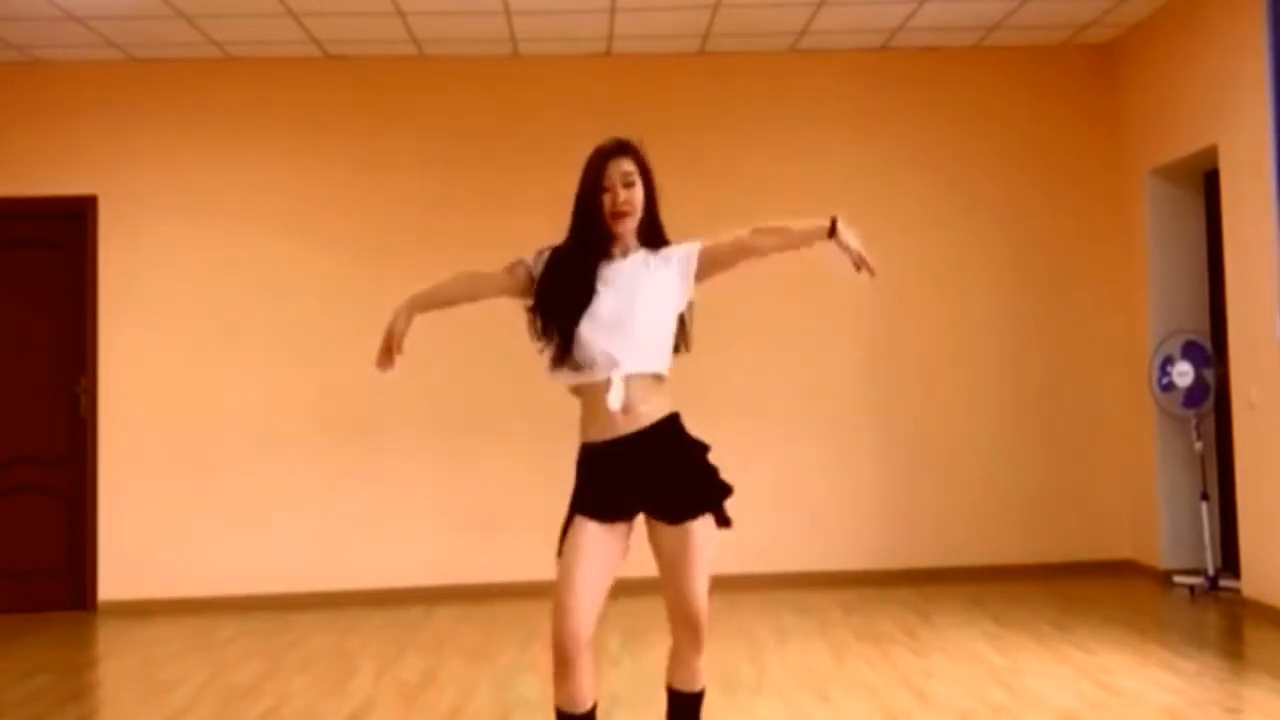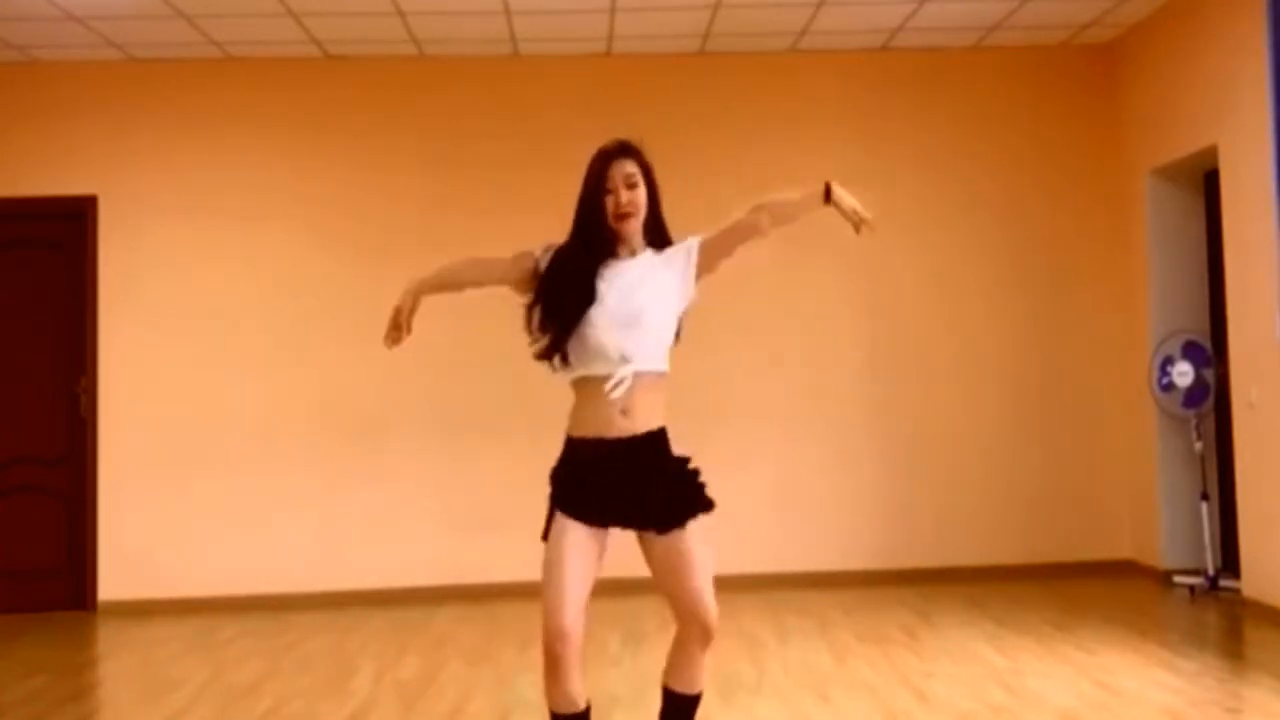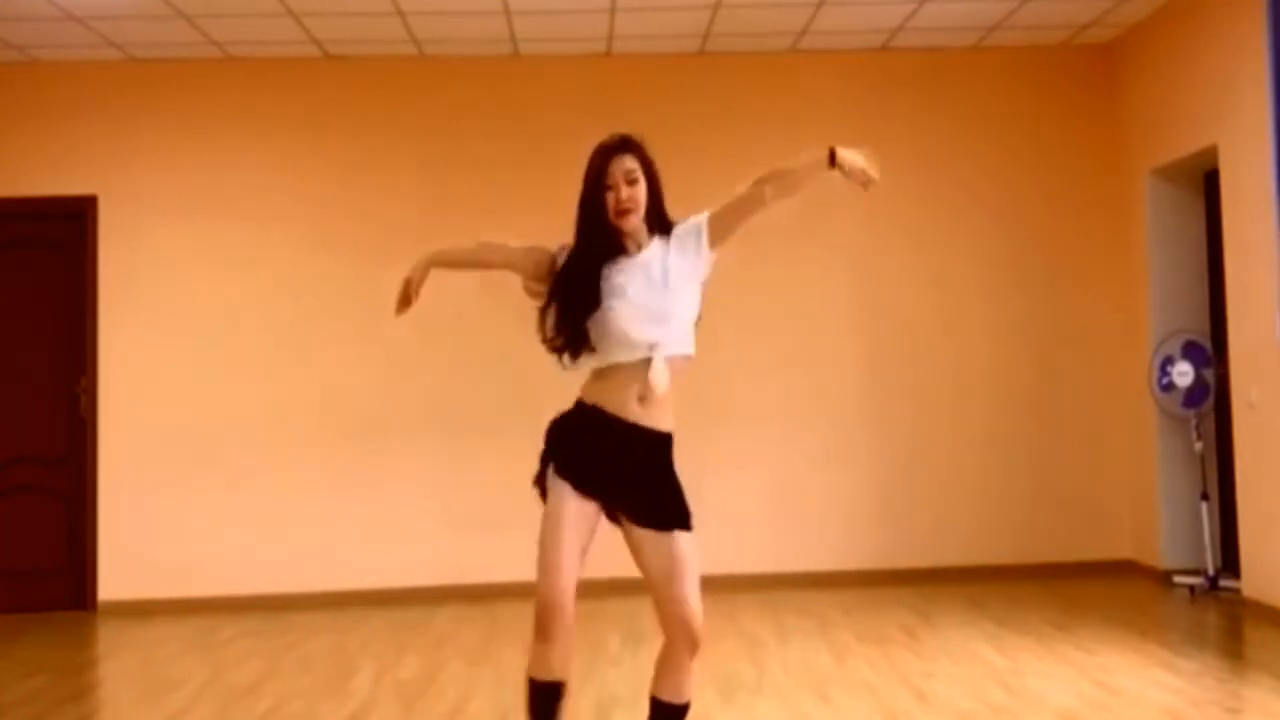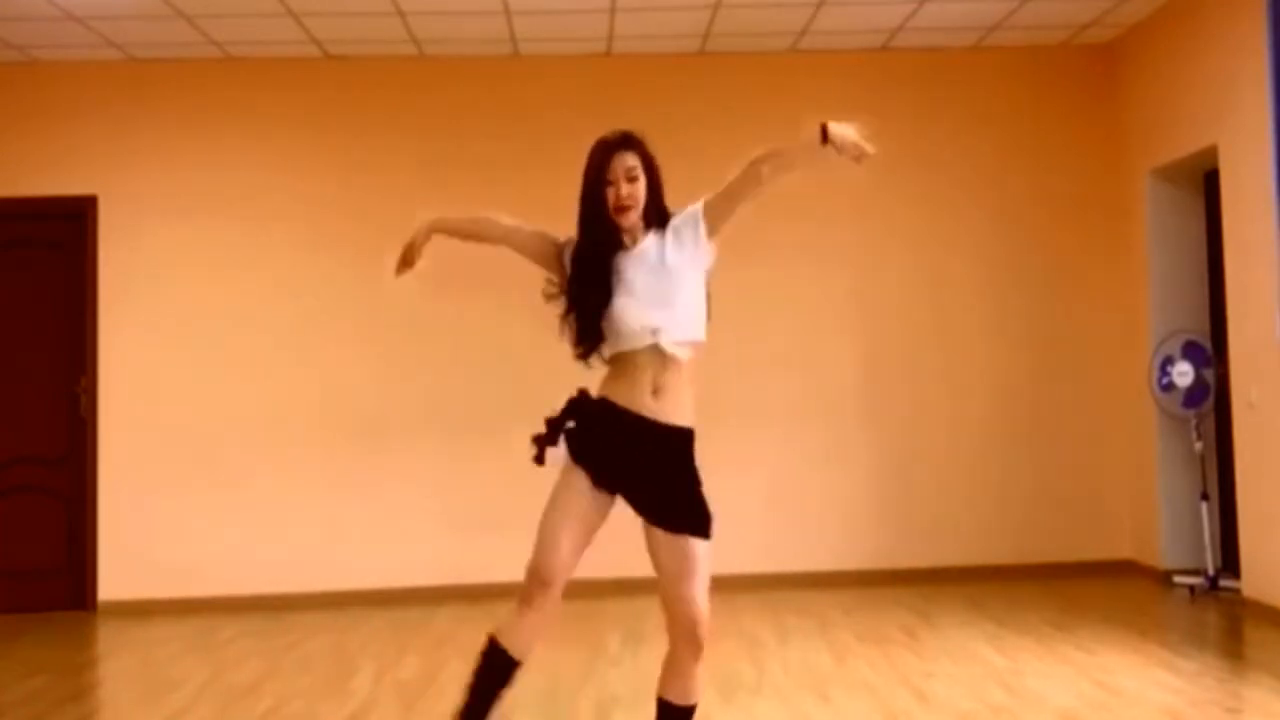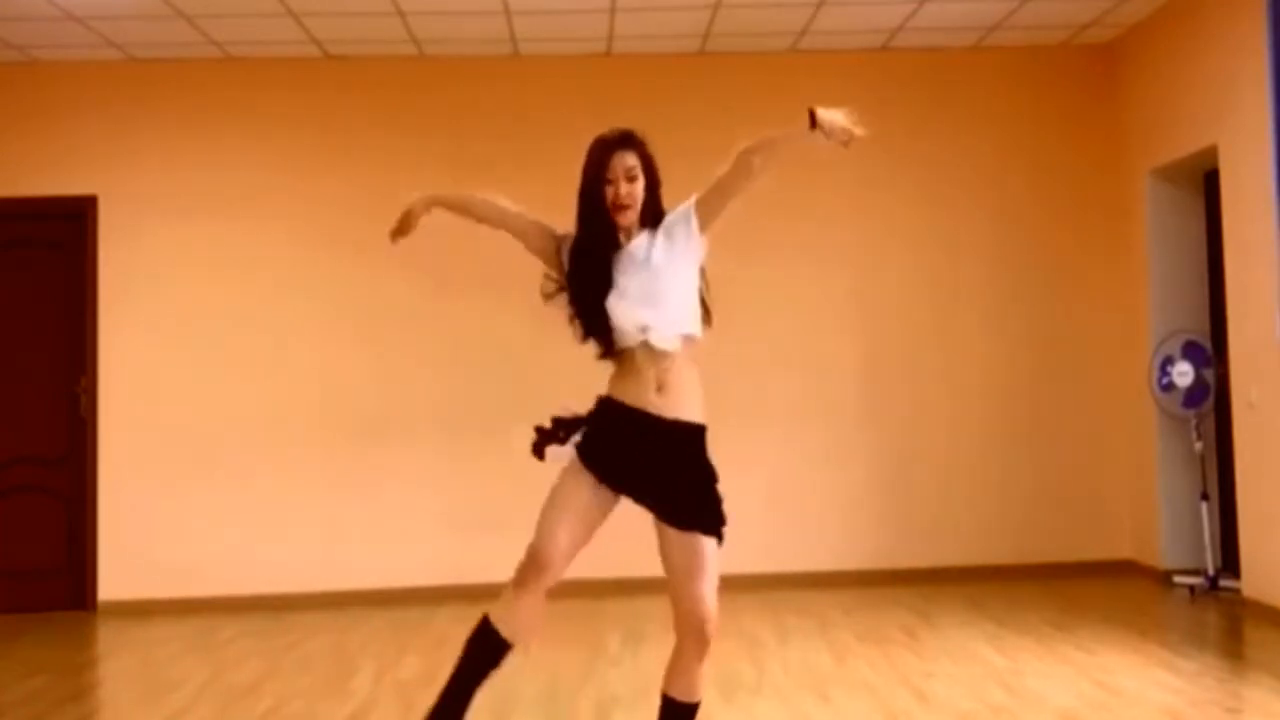
dt=0.1s
person 1, frame 1
left shoulder: (674, 265)
right shoulder: (562, 268)
left elbow: (755, 241)
right elbow: (479, 282)
left wrist: (833, 230)
right wrist: (409, 308)
left hip: (669, 454)
right hip: (602, 469)
left knee: (691, 622)
right knee: (570, 641)
person 1, frame 2
left shoulder: (678, 262)
right shoulder: (566, 267)
left elbow: (758, 220)
right elbow: (486, 268)
left wrist: (827, 194)
right wrist: (417, 289)
left hip: (652, 461)
right hip: (584, 467)
left knee: (699, 624)
right knee: (560, 637)
person 1, frame 3
left shoulder: (689, 245)
right shoulder: (578, 264)
left elbow: (762, 190)
right elbow: (503, 253)
left wrist: (832, 158)
right wrist: (431, 260)
left hip: (651, 458)
right hip: (587, 441)
left knee: (686, 629)
right knee: (554, 612)
person 1, frame 4
left shoulder: (689, 235)
right shoulder: (585, 257)
left elbow: (758, 172)
right elbow: (505, 231)
left wrist: (826, 135)
right wrist: (435, 224)
left hip: (669, 451)
right hip: (603, 431)
left knee: (692, 631)
right knee: (541, 584)
person 1, frame 5
left shoulder: (683, 234)
right shoulder: (581, 255)
left elbow: (749, 162)
right elbow: (506, 214)
left wrist: (813, 121)
right wrist: (435, 198)
left hip: (682, 445)
right hip: (615, 433)
left knee: (698, 629)
right knee: (534, 575)
